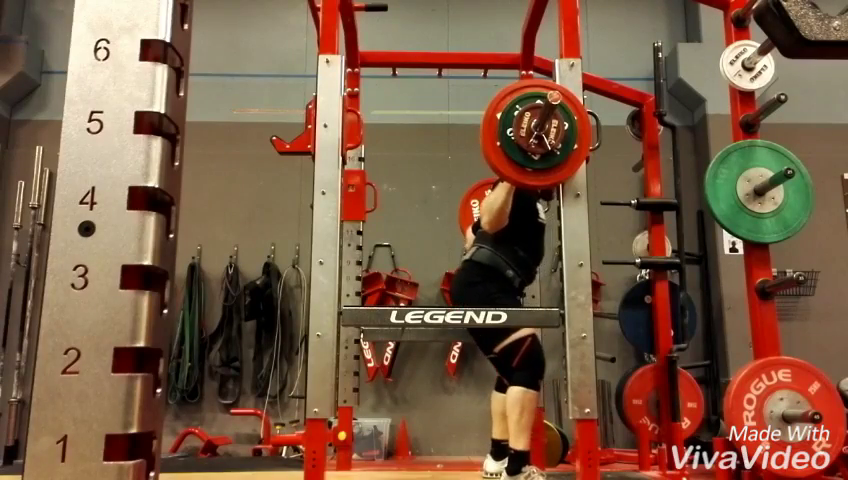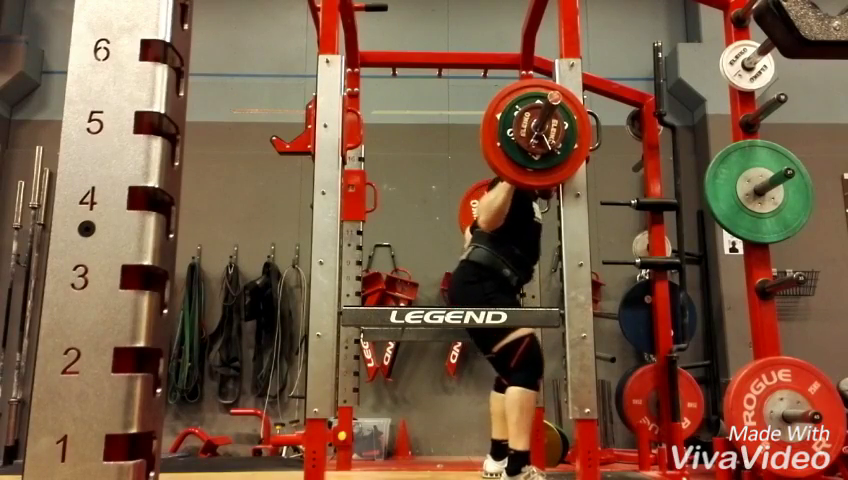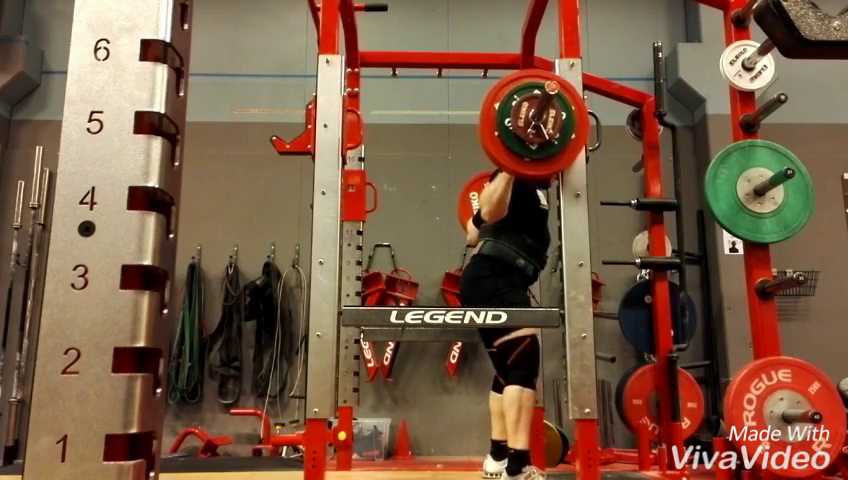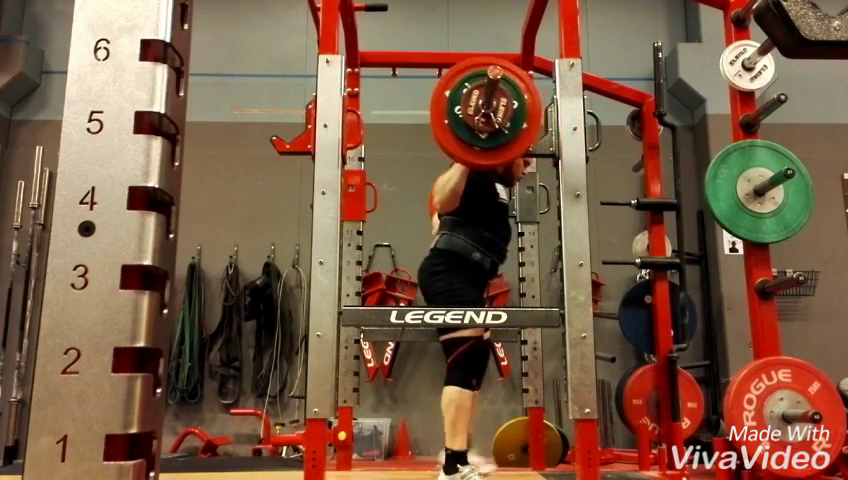
dt=1s
person 1, frame 1
left shoulder: (524, 197)
right shoulder: (521, 190)
left elbow: (473, 235)
right elbow: (491, 221)
left hip: (487, 287)
right hip: (482, 286)
left knee: (514, 369)
right knee: (529, 364)
person 1, frame 2
left shoulder: (524, 198)
right shoulder: (518, 191)
left elbow: (473, 232)
right elbow: (487, 219)
right wrist: (510, 178)
left hip: (481, 287)
right hip: (479, 286)
left knee: (512, 369)
right knee: (527, 364)
person 1, frame 3
left shoulder: (525, 187)
right shoulder: (521, 181)
left elbow: (473, 233)
right elbow: (491, 211)
right wrist: (508, 168)
left hip: (492, 282)
right hip: (493, 281)
left knee: (509, 369)
right knee: (523, 364)
person 1, frame 4
left shoulder: (488, 185)
right shoulder: (481, 174)
left elbow: (438, 224)
right elbow: (442, 201)
right wrist: (464, 160)
left hip: (458, 278)
right hip: (451, 275)
left knee: (472, 361)
right knee: (465, 363)
left ankle: (459, 452)
